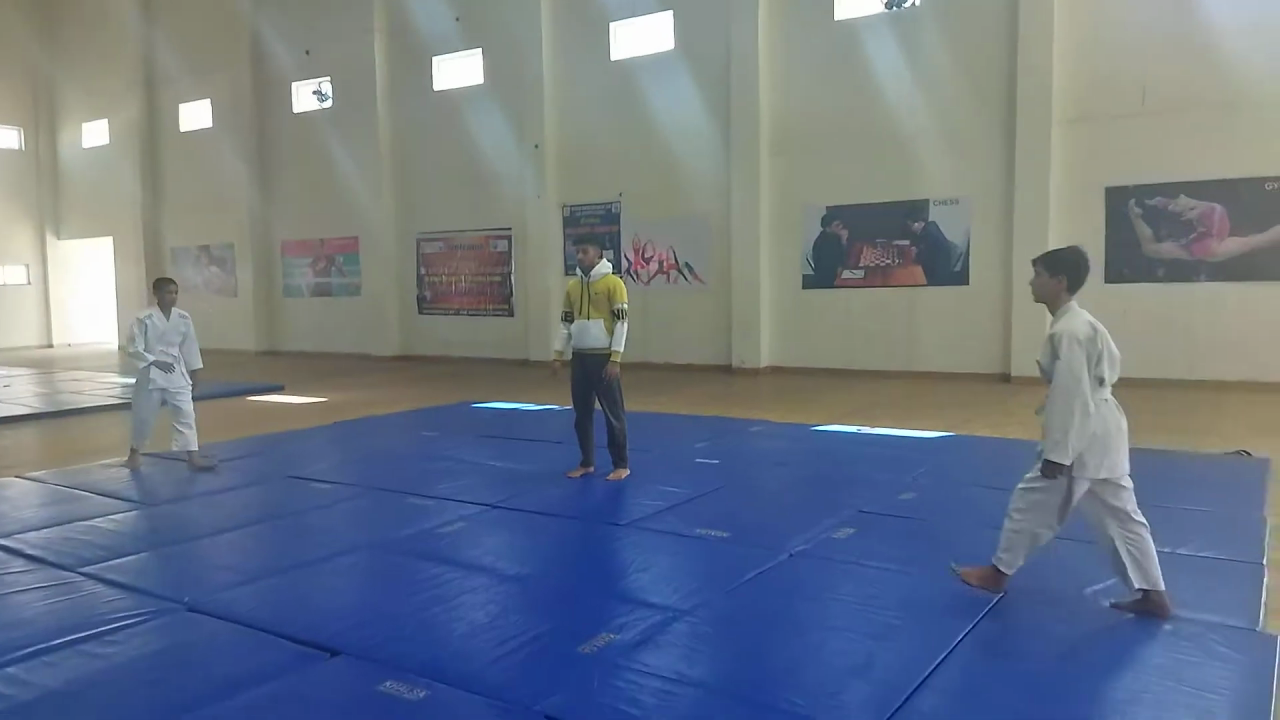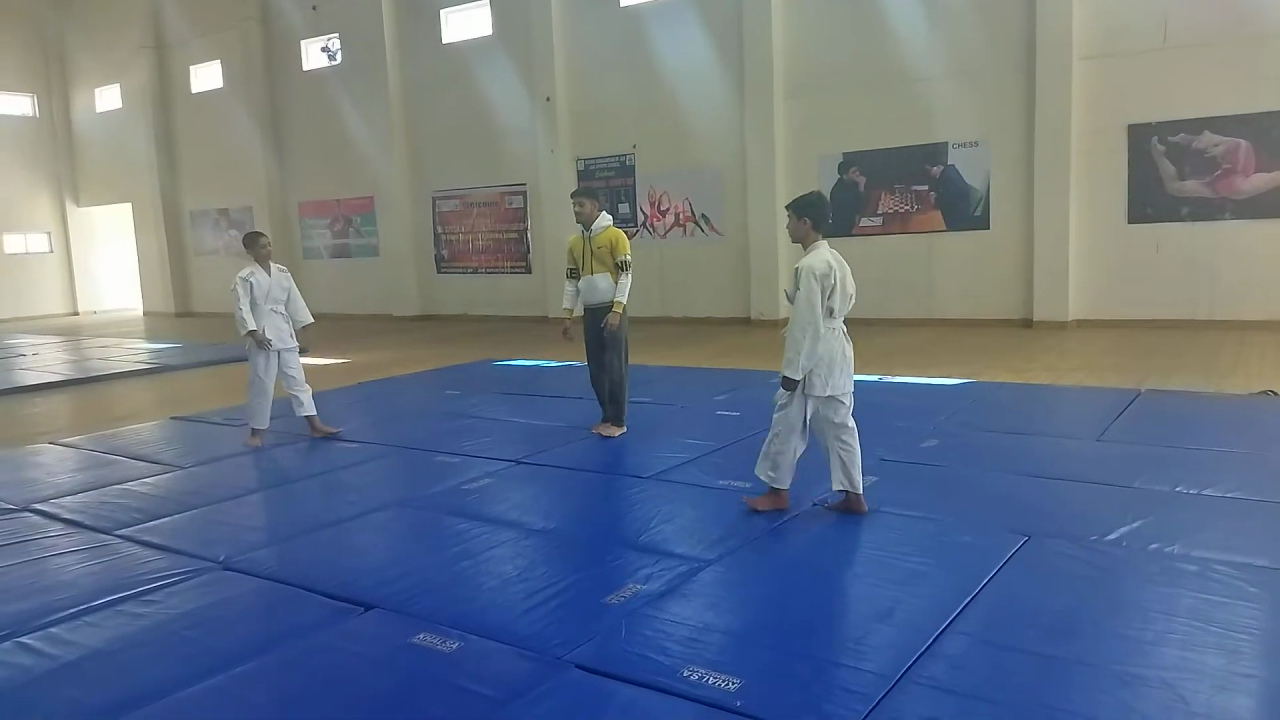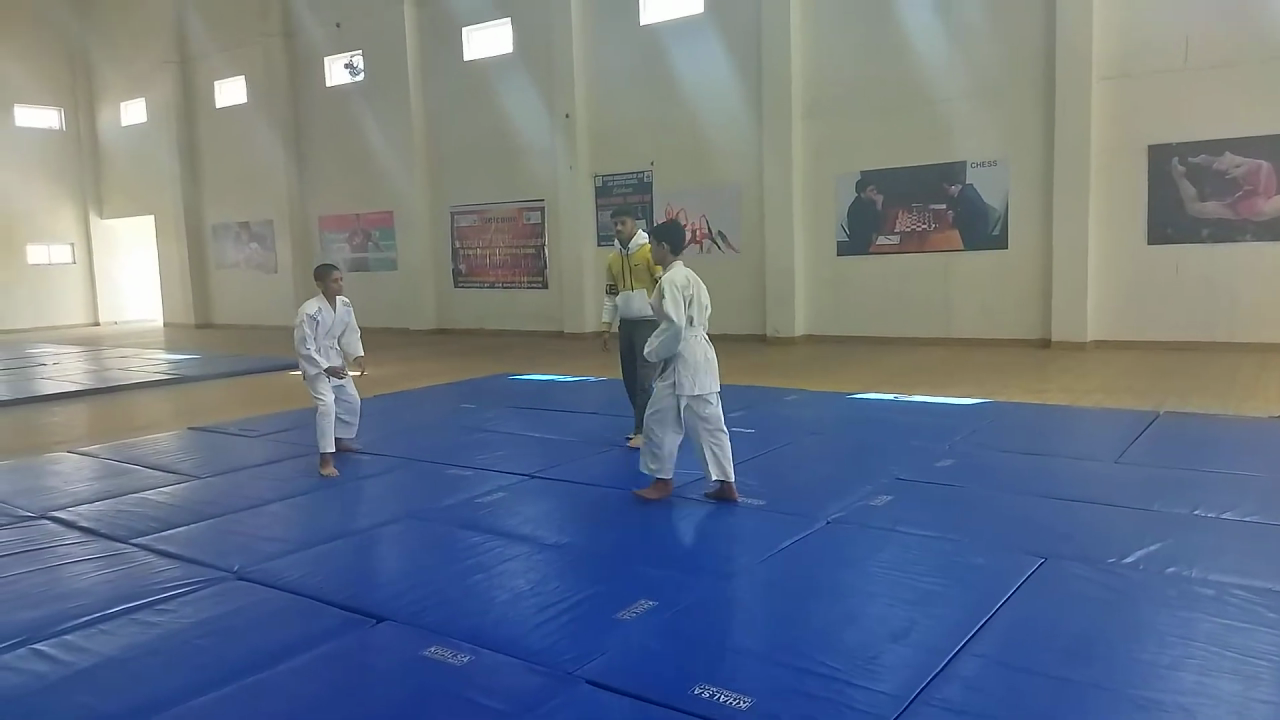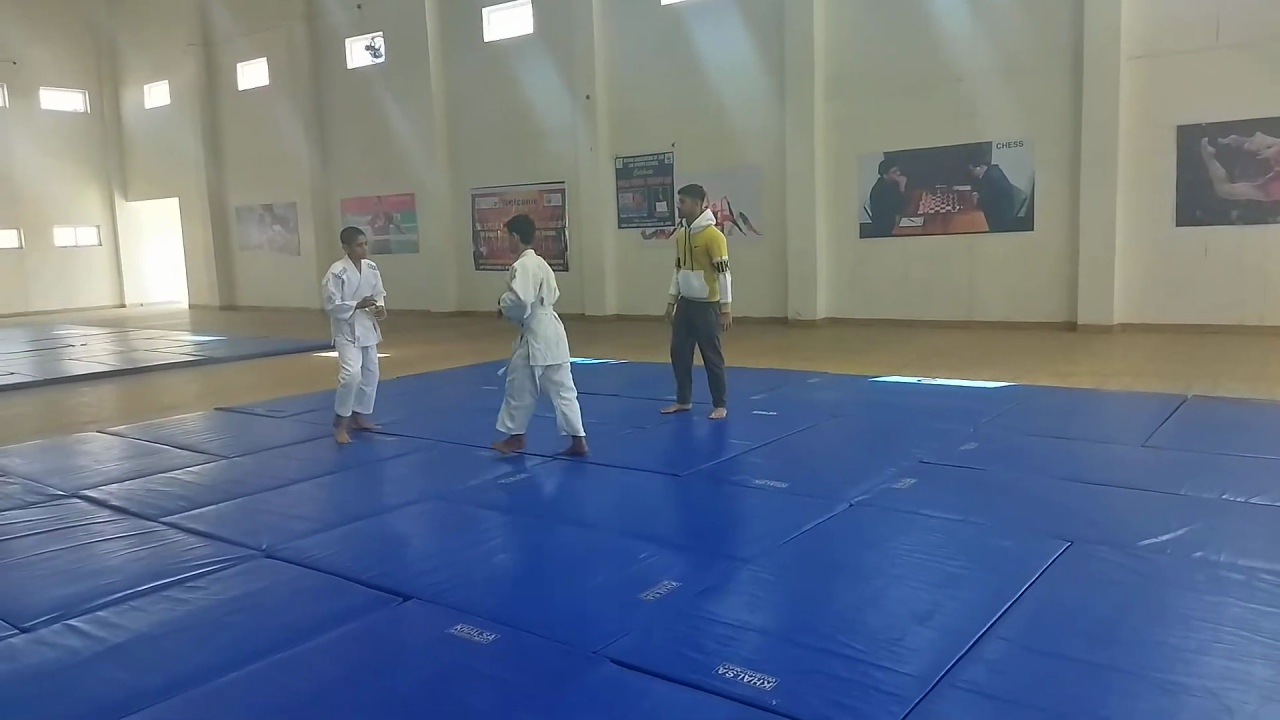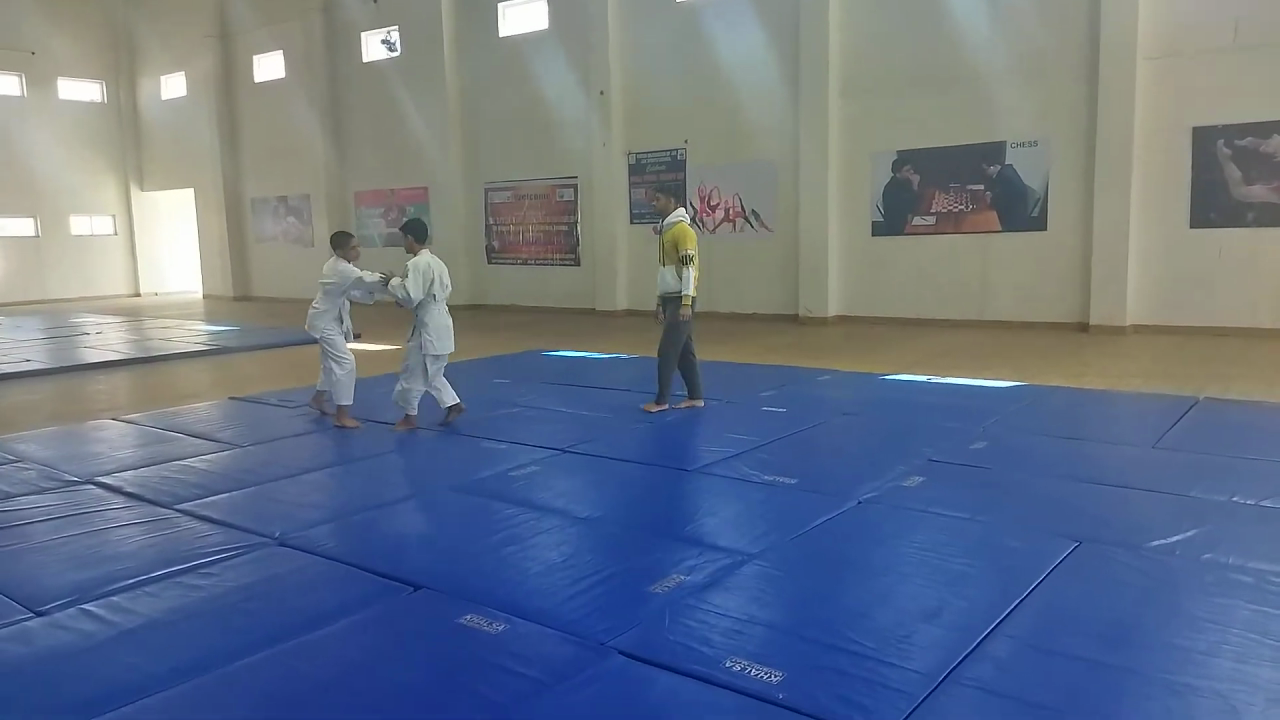
dt=1s
person 1, frame 1
left shoulder: (1066, 331)
right shoulder: (1082, 322)
left elbow: (1068, 396)
left wrist: (1058, 453)
left hip: (1082, 434)
right hip: (1099, 425)
left knee: (1032, 502)
right knee: (1119, 514)
left ankle: (998, 573)
right ankle: (1151, 593)
person 1, frame 2
left shoulder: (810, 266)
right shoulder: (835, 260)
left elbow: (806, 322)
left wrist: (792, 370)
left hip: (817, 356)
right hip: (837, 351)
left knee: (787, 424)
right knee: (839, 426)
left ankle: (777, 492)
right ankle: (853, 495)
person 1, frame 3
left shoulder: (669, 280)
right shoulder: (690, 277)
left elbow: (673, 327)
left wrist: (653, 350)
left hip: (682, 361)
right hip: (701, 355)
left knee: (658, 420)
right knee: (709, 423)
left ankle: (662, 480)
right ankle: (726, 484)
person 1, frame 4
left shoulder: (521, 266)
right shoulder: (541, 263)
left elbow: (520, 302)
left wrist: (503, 305)
right wrist: (509, 305)
left hip: (536, 335)
right hip: (551, 329)
left knee: (518, 386)
right knee: (562, 388)
left ankle: (515, 436)
right ankle: (578, 439)
person 1, frame 5
left shoulder: (416, 265)
right shoulder: (436, 262)
left elbow: (408, 297)
left wrist: (396, 283)
left hip: (429, 326)
right hip: (441, 321)
left knee: (413, 371)
right knee: (433, 372)
left ankle: (410, 416)
right ankle: (453, 405)
person 2, frame 1
left shoulder: (613, 283)
right shoulder: (573, 286)
left elbow: (621, 323)
right elbow: (566, 323)
left wrist: (615, 359)
right wrist: (558, 355)
left hip: (603, 357)
right hip: (579, 357)
left knee: (613, 413)
right knee: (582, 412)
left ankle: (621, 464)
right ankle: (587, 462)
person 2, frame 2
left shoulder: (615, 235)
right shoulder: (575, 242)
left elbow: (625, 275)
right elbow: (571, 281)
left wrist: (616, 310)
right wrist: (568, 316)
left hip: (612, 311)
right hip: (591, 312)
left knee: (615, 368)
right knee: (596, 369)
left ankle: (618, 421)
right ankle: (607, 417)
person 2, frame 3
left shoulder: (650, 253)
right shoulder: (614, 258)
right elbow: (610, 295)
right wrist: (605, 329)
left hip: (648, 323)
right hip: (626, 325)
left knee: (643, 378)
right knee: (630, 379)
left ankle: (641, 431)
right ankle: (639, 427)
person 2, frame 4
left shoulder: (713, 235)
right shoulder: (681, 233)
left elbow: (724, 274)
left wrist: (725, 309)
right wrist: (672, 300)
left hip: (706, 305)
right hip: (685, 304)
left knee: (712, 357)
right knee: (679, 353)
left ankle: (720, 405)
right ankle: (683, 400)
person 2, frame 5
left shoulder: (683, 230)
right shoulder: (664, 230)
left elbow: (689, 268)
left wrist: (686, 302)
right wrist: (659, 301)
left hip: (681, 300)
right hip: (668, 299)
left knee: (667, 351)
right knee: (684, 350)
left ankle: (661, 400)
right ankle: (695, 396)
person 3, frame 1
left shoulder: (183, 318)
right shoulder: (144, 320)
left elbow: (189, 346)
right elbow: (134, 348)
left wrist: (194, 370)
right wrist: (155, 363)
left hip: (178, 374)
right hip: (152, 375)
left knee: (185, 414)
right knee: (143, 417)
left ankle: (193, 456)
right ankle: (135, 452)
person 3, frame 2
left shoulder: (282, 272)
right shoulder: (245, 278)
left elbow: (294, 301)
right elbow: (242, 309)
left wrist: (303, 327)
right wrist: (254, 333)
left hip: (285, 334)
right hip: (264, 336)
left knee: (296, 380)
right knee: (261, 384)
left ankle: (314, 424)
right ankle: (256, 431)
person 3, frame 3
left shoulder: (345, 305)
right shoulder: (309, 311)
left elbow: (351, 334)
right elbow: (303, 347)
left wrist: (357, 356)
right wrist: (326, 368)
left hip: (336, 360)
right hip: (316, 365)
left knee: (351, 402)
right knee: (327, 405)
left ankle: (338, 440)
right ankle: (326, 460)
person 3, frame 4
left shoulder: (371, 268)
right shoulder: (336, 273)
left elbow: (380, 293)
right elbow: (330, 305)
left wrist: (379, 307)
right wrist: (357, 305)
left hip: (368, 328)
right hip: (346, 330)
left knee: (370, 374)
right knee: (351, 374)
left ankle: (359, 417)
right ankle: (340, 424)
person 3, frame 5
left shoulder: (345, 265)
right shoulder: (340, 270)
left elbow: (356, 292)
right elbow: (365, 281)
left wrist: (372, 292)
right wrist: (388, 280)
left hip: (332, 320)
right hip: (325, 322)
left knee: (331, 362)
right knee: (344, 363)
left ankle: (319, 398)
right ankle: (342, 415)
